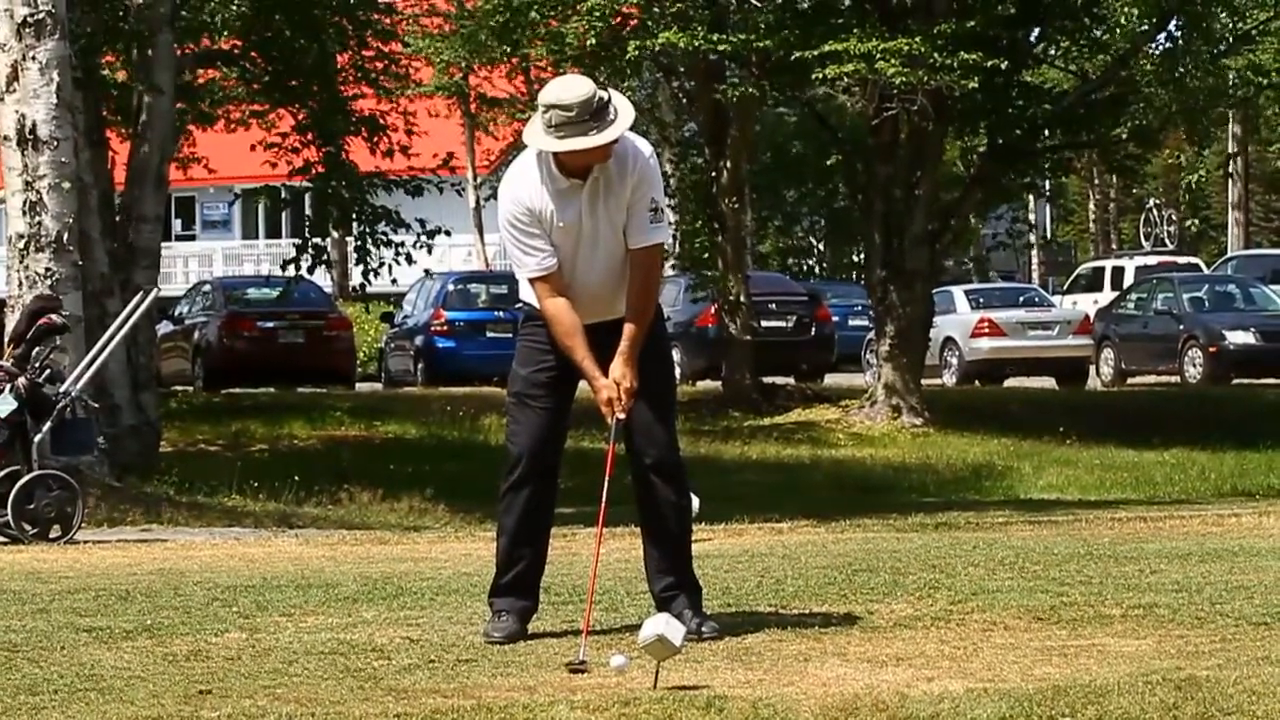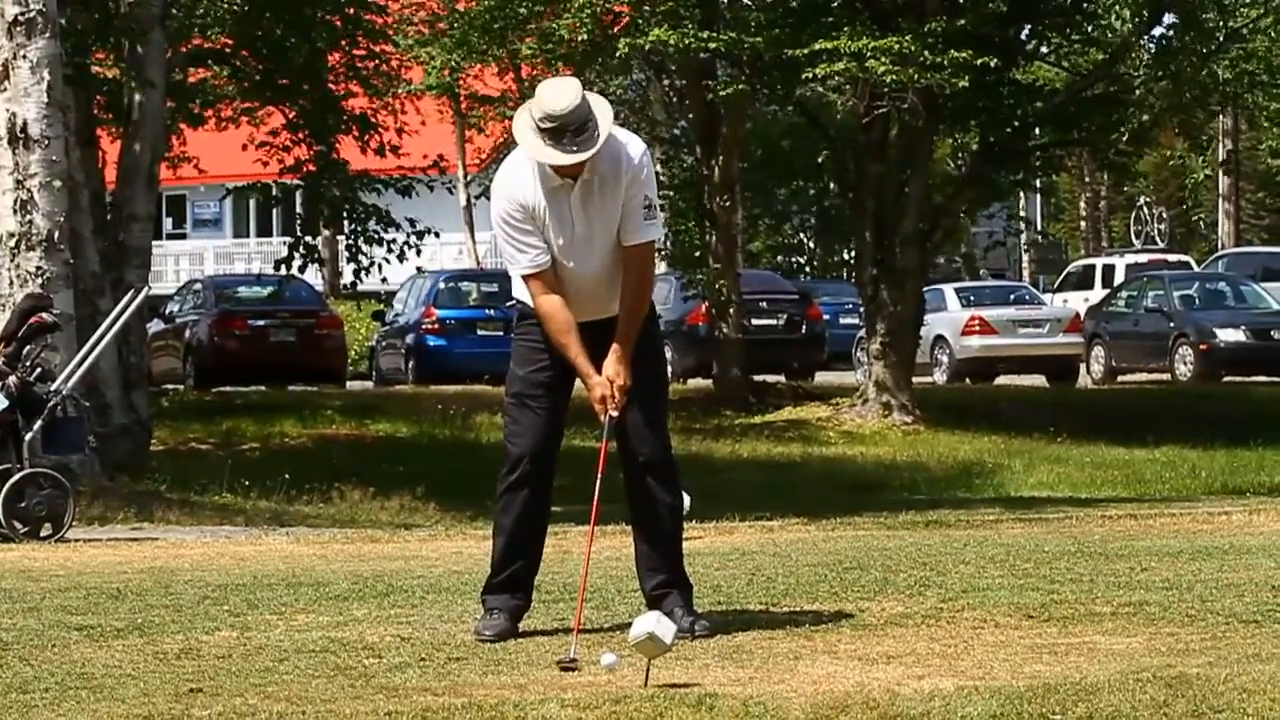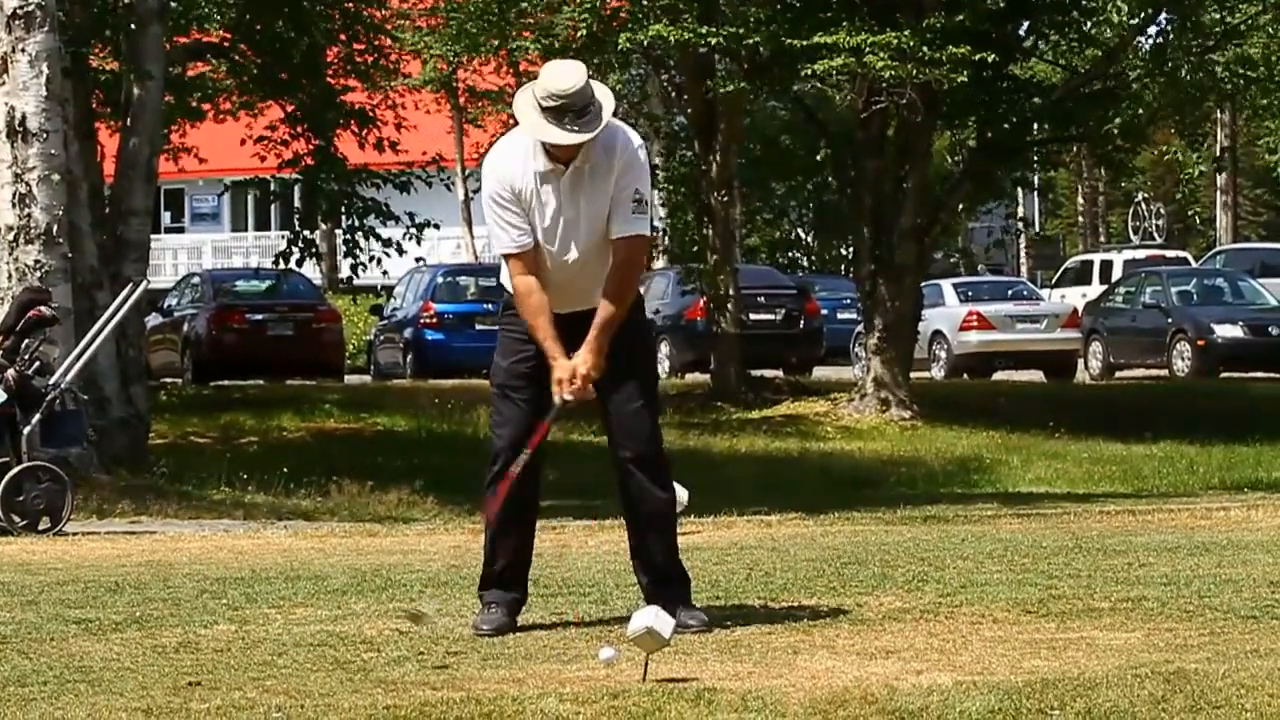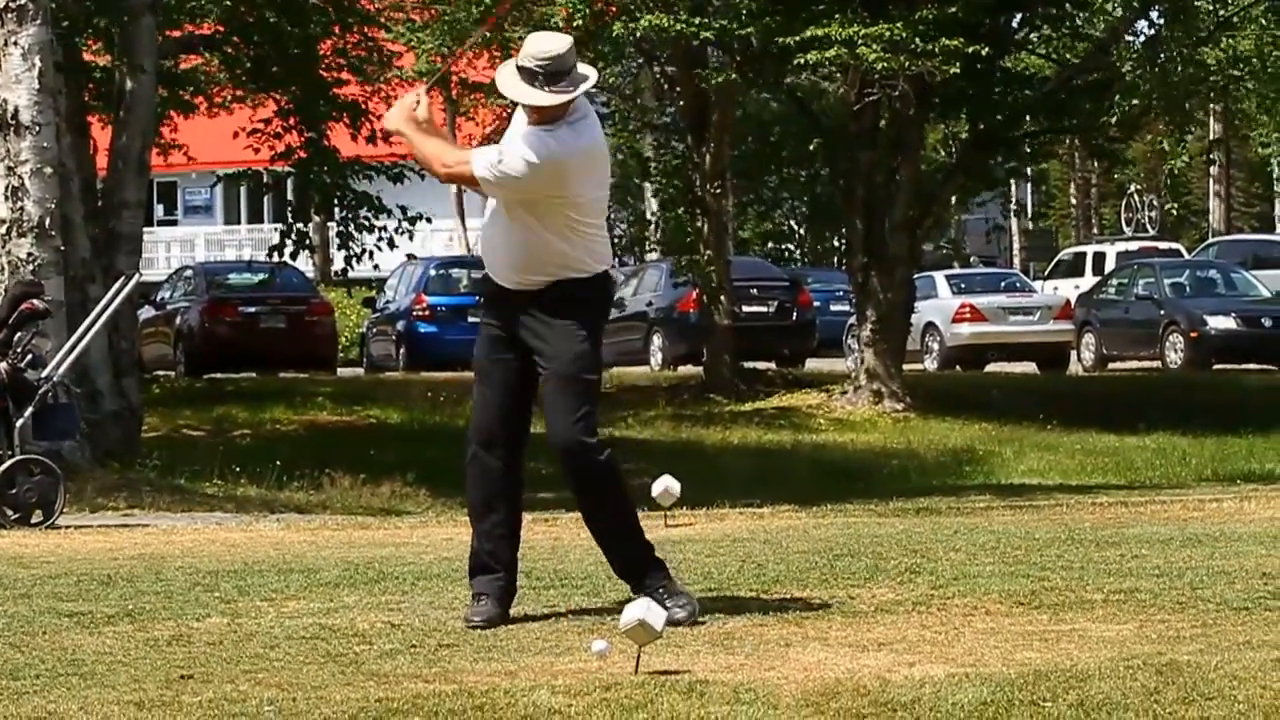
dt=0.5s
person 1, frame 1
left shoulder: (636, 158)
right shoulder: (520, 188)
left elbow: (646, 263)
right elbow: (550, 294)
left wrist: (626, 357)
right wrist: (595, 377)
left hip: (632, 320)
right hip: (550, 325)
left knee: (659, 458)
right knee: (528, 458)
left ankle: (679, 599)
right ankle: (511, 603)
person 1, frame 2
left shoulder: (630, 156)
right shoulder: (513, 185)
left elbow: (639, 262)
right elbow: (544, 290)
left wrist: (620, 354)
right wrist: (587, 374)
left hip: (626, 318)
right hip: (545, 324)
left knee: (650, 457)
right knee: (527, 458)
left ankle: (669, 596)
right ankle: (504, 601)
person 1, frame 3
left shoulder: (625, 150)
right shoulder: (505, 164)
left elbow: (630, 257)
right elbow: (523, 272)
left wrist: (596, 348)
right wrist: (556, 358)
left hip: (613, 312)
right hip: (536, 315)
left knee: (641, 452)
right knee: (511, 452)
left ankle: (668, 592)
right ankle: (501, 595)
person 1, frame 4
left shoulder: (565, 144)
right shoulder: (531, 113)
left elbow: (458, 168)
right elbow: (476, 172)
left wrist: (407, 130)
right wrist: (424, 127)
left hip: (567, 301)
right hip: (506, 296)
left knee: (574, 440)
right knee: (489, 442)
left ankle: (648, 577)
right ankle: (492, 585)
